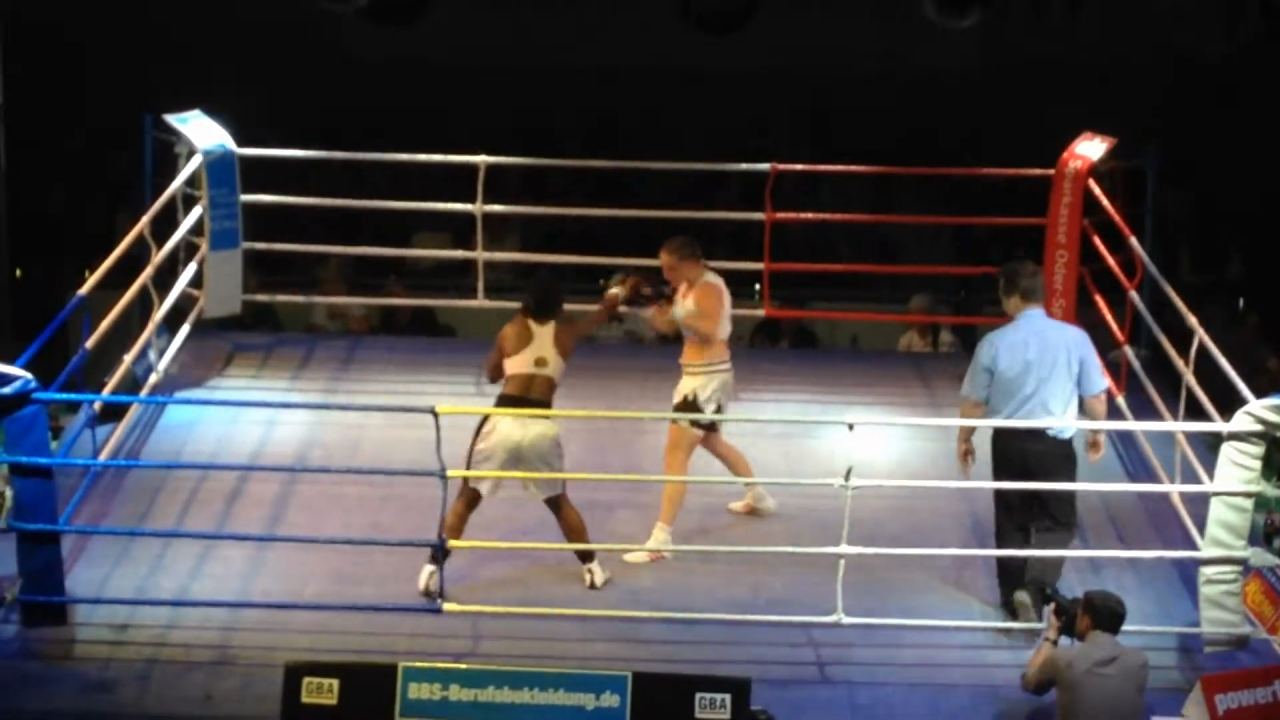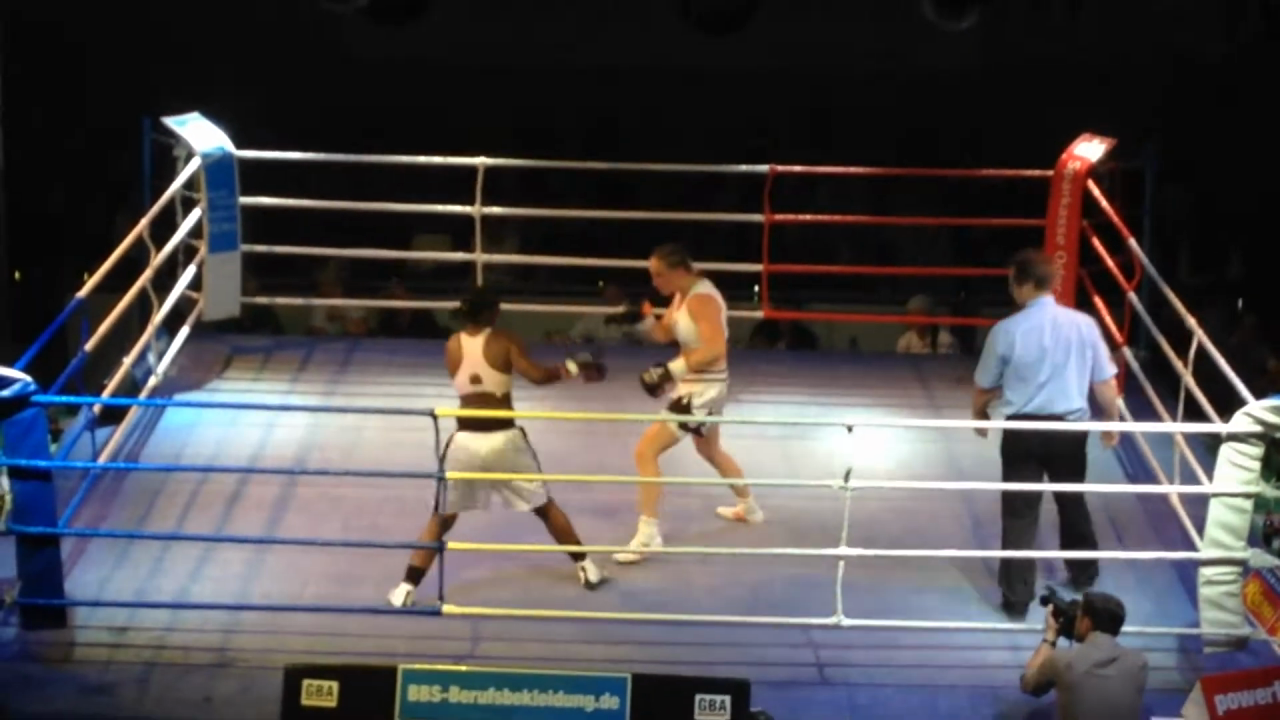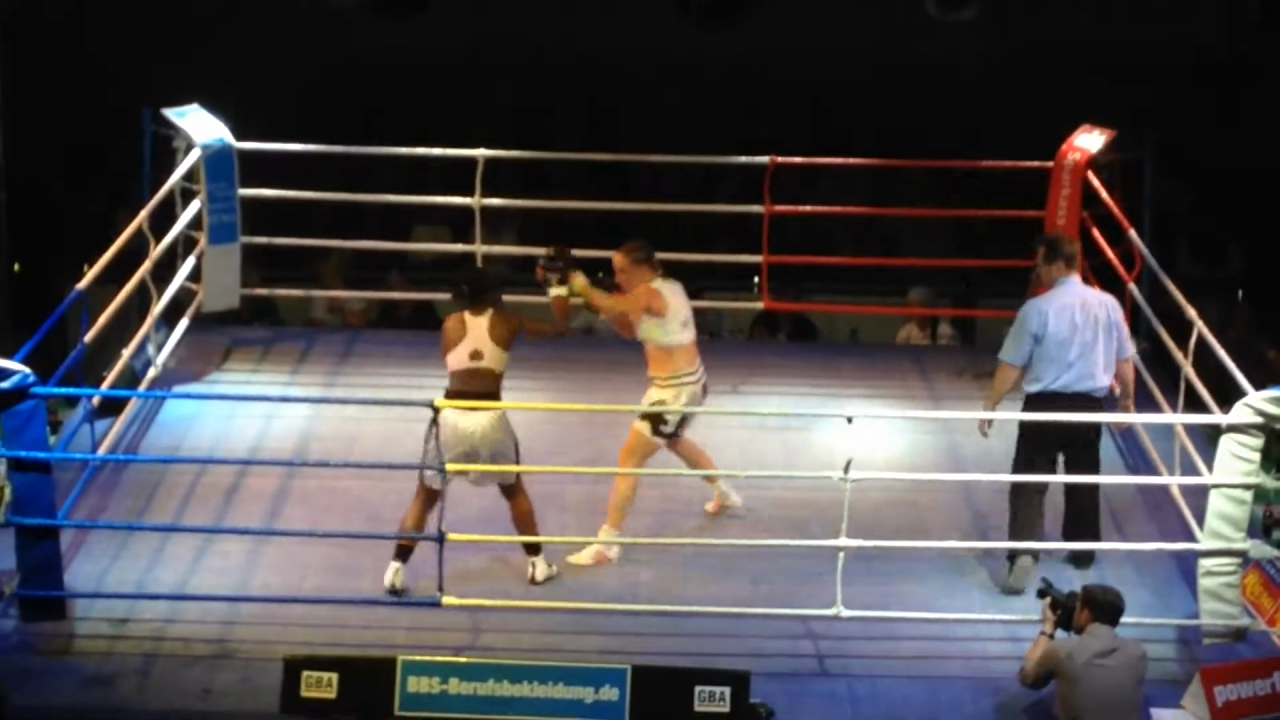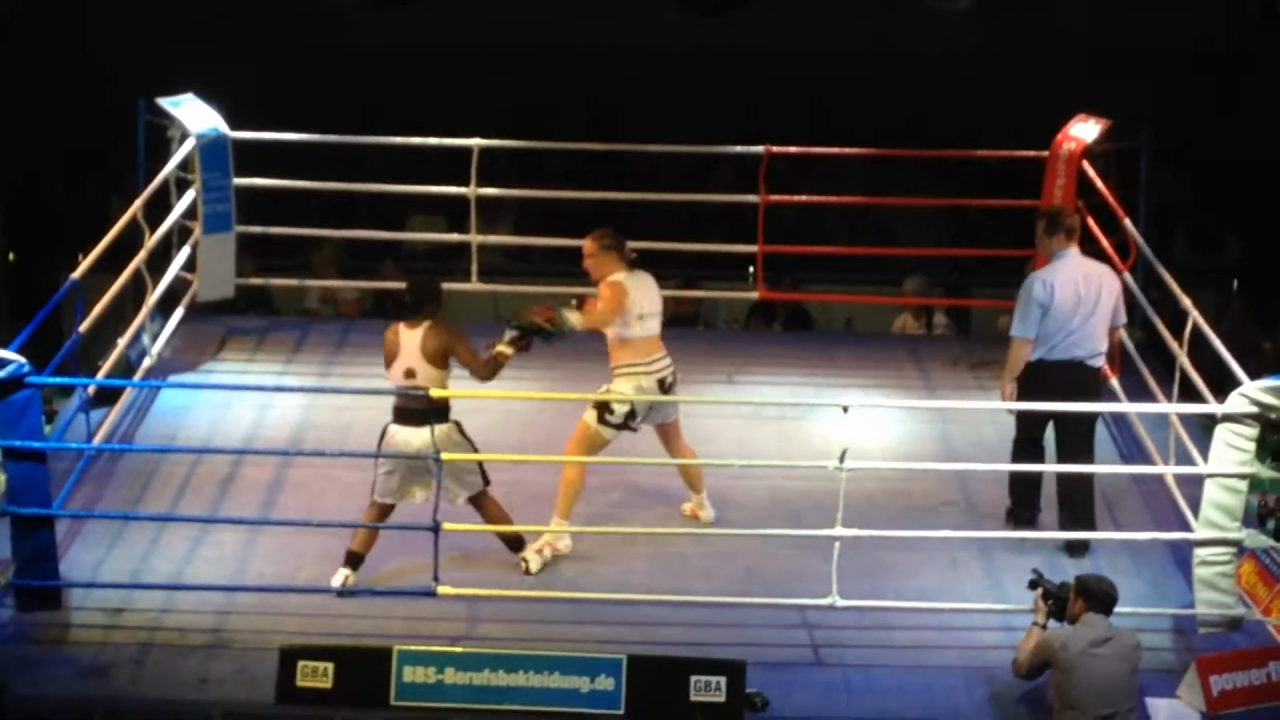
dt=0.3s
person 1, frame 1
left shoulder: (994, 343)
right shoulder: (1074, 338)
left elbow: (975, 402)
right elbow: (1095, 396)
left wrist: (964, 440)
right wrist: (1097, 432)
left hip: (1008, 443)
right hip: (1055, 444)
left knee: (1011, 524)
right knee: (1057, 525)
left ankle: (1014, 594)
right ankle: (1032, 591)
person 1, frame 2
left shoulder: (1006, 330)
right shoulder: (1084, 325)
left elbow: (985, 387)
right elbow: (1104, 383)
left wrist: (978, 413)
right wrist: (1112, 421)
left hip: (1021, 432)
right hip: (1069, 430)
left knee: (1019, 514)
right knee: (1072, 504)
left ankle: (1017, 598)
right ankle: (1083, 571)
person 1, frame 3
left shoulder: (1037, 308)
right shoulder: (1108, 304)
left elbow: (1011, 366)
right elbow: (1125, 361)
left wrist: (990, 404)
right wrist: (1127, 398)
left hip: (1043, 406)
right hip: (1090, 406)
left knee: (1028, 483)
right knee: (1083, 481)
left ankle: (1023, 554)
right ankle: (1082, 550)
person 1, frame 4
left shoulder: (1041, 280)
right shoulder: (1107, 276)
left elbow: (1024, 339)
right elbow: (1115, 328)
left wrist: (1008, 380)
left hip: (1042, 374)
right hip: (1086, 375)
left knee: (1028, 446)
right knee: (1078, 456)
left ankle: (1023, 515)
right ankle: (1078, 535)
person 2, frame 1
left shoulder: (708, 288)
right shoulder: (687, 285)
left elbow: (709, 330)
right elbow: (666, 324)
left wrist: (672, 311)
right wrist: (655, 308)
left hip: (707, 380)
right hip: (702, 376)
left knee: (674, 458)
right knee: (714, 442)
left ankle: (661, 541)
right ankle: (759, 498)
person 2, frame 2
left shoulder: (702, 299)
right shoulder: (683, 294)
left elbow: (715, 349)
right elbow: (664, 333)
left wrist: (672, 370)
right wrist: (645, 321)
left hip: (702, 388)
right hip: (704, 385)
left knee: (645, 452)
right knee: (709, 450)
left ankle: (648, 536)
right ankle: (748, 507)
person 2, frame 3
left shoulder: (652, 293)
right shoulder: (659, 289)
left elbow: (616, 307)
right elbow: (627, 323)
left wrist: (580, 284)
right wrist: (609, 302)
left hip: (675, 390)
right hip: (689, 384)
left knee: (628, 462)
right knee: (680, 442)
left ankle: (606, 545)
right ankle: (723, 494)
person 2, frame 4
left shoulder: (612, 286)
right shoulder: (644, 280)
left elbow: (605, 317)
left wrist: (563, 317)
right wrist: (586, 312)
left hip: (632, 384)
right hip: (661, 375)
left knee: (575, 454)
right knee: (674, 442)
left ankle: (558, 536)
right ankle: (702, 506)
person 3, frame 1
left shoulder: (511, 331)
right shoulder: (568, 331)
left elbow: (492, 375)
right elbow: (603, 313)
right wrist: (621, 290)
left hip: (503, 424)
right hip: (542, 428)
left knee: (467, 499)
right knee: (558, 502)
left ankle: (433, 570)
right ankle: (592, 569)
person 3, frame 2
left shoulder: (452, 345)
right shoulder: (503, 341)
right elbow: (538, 375)
right wrist: (574, 367)
left hip: (466, 441)
right hip: (504, 439)
left knee: (440, 519)
right knee: (545, 506)
left ankle: (406, 589)
right ankle: (587, 569)
person 3, frame 3
left shoulder: (451, 323)
right shoulder: (506, 319)
right elbow: (557, 329)
right wrist: (559, 289)
left hip: (451, 419)
right hip: (491, 420)
left knee: (425, 497)
right knee: (514, 492)
left ankle: (396, 569)
right ankle: (537, 564)
person 3, frame 4
left shoulder: (391, 335)
right shoulder: (446, 335)
right elbow: (484, 373)
right wrist: (507, 346)
left hip: (399, 432)
right hip: (439, 432)
left knee: (379, 508)
right knee: (481, 498)
left ankle: (345, 573)
right ankle: (527, 557)
